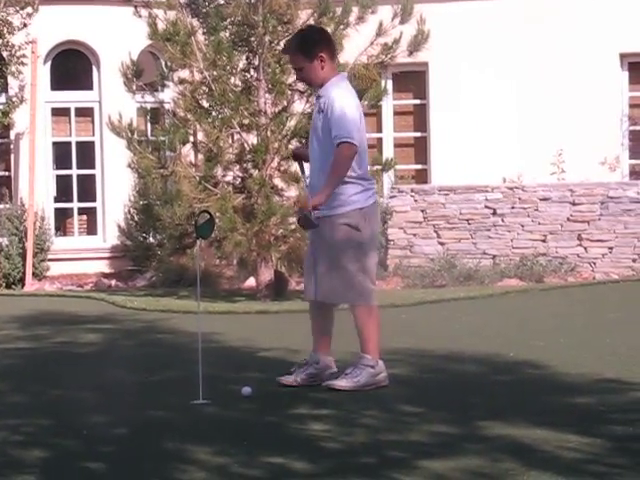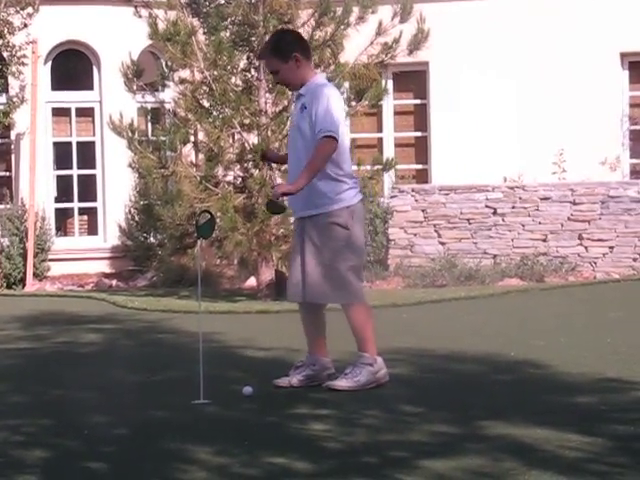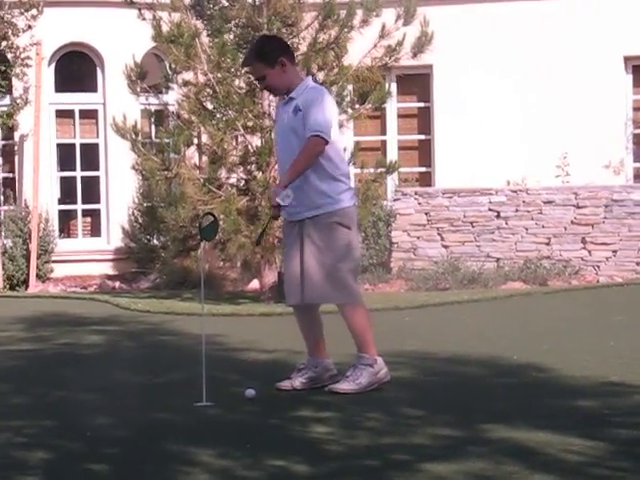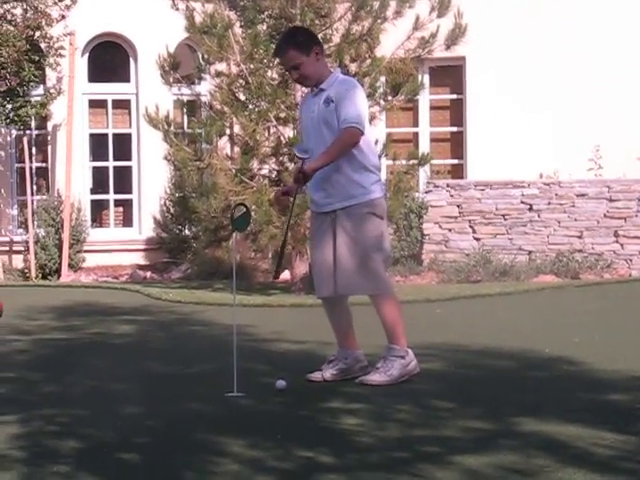
dt=0.3s
person 1, frame 1
left shoulder: (339, 97)
right shoulder: (325, 97)
left elbow: (348, 148)
left wrist: (323, 194)
right wrist: (306, 155)
left hip: (349, 208)
right hip: (328, 211)
left knee: (356, 288)
right knee: (318, 289)
left ankle: (371, 365)
right ankle: (320, 361)
person 1, frame 2
left shoulder: (323, 93)
right shoulder: (302, 99)
left elbow: (329, 142)
left wrist: (299, 182)
right wrist: (281, 157)
left hip: (335, 208)
right hip: (308, 209)
left knee: (346, 286)
right knee: (305, 290)
left ankle: (370, 363)
right ankle: (317, 362)
person 1, frame 3
left shoulder: (316, 97)
right shoulder: (283, 107)
left elbow: (316, 144)
left wrist: (282, 184)
right wrist: (278, 193)
left hip: (330, 210)
right hip: (297, 213)
left knee: (343, 288)
right knee: (299, 293)
left ankle: (371, 363)
right ankle: (319, 364)
person 1, frame 4
left shoulder: (347, 89)
right shoulder: (306, 103)
left elbow: (353, 133)
left wrist: (317, 164)
right wrist: (293, 187)
left hip: (360, 200)
right hip: (323, 205)
left knee: (373, 278)
right knee: (328, 286)
left ankle: (400, 355)
right ankle: (349, 356)
